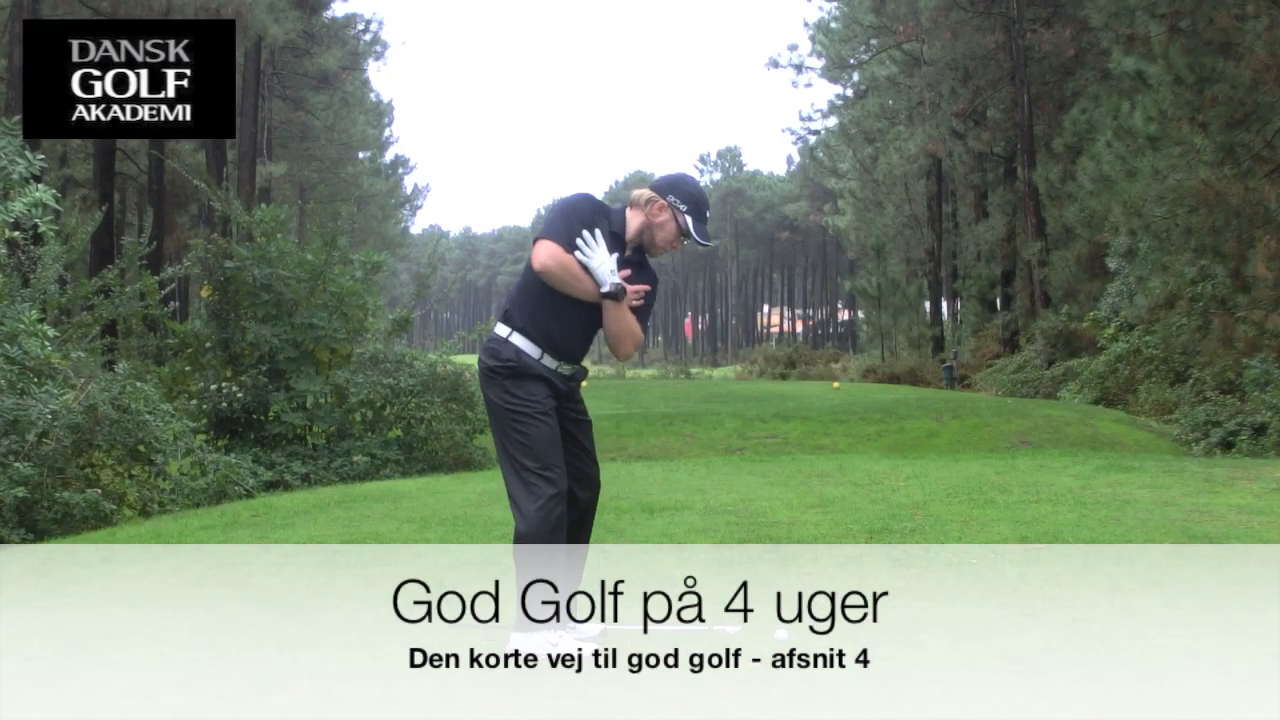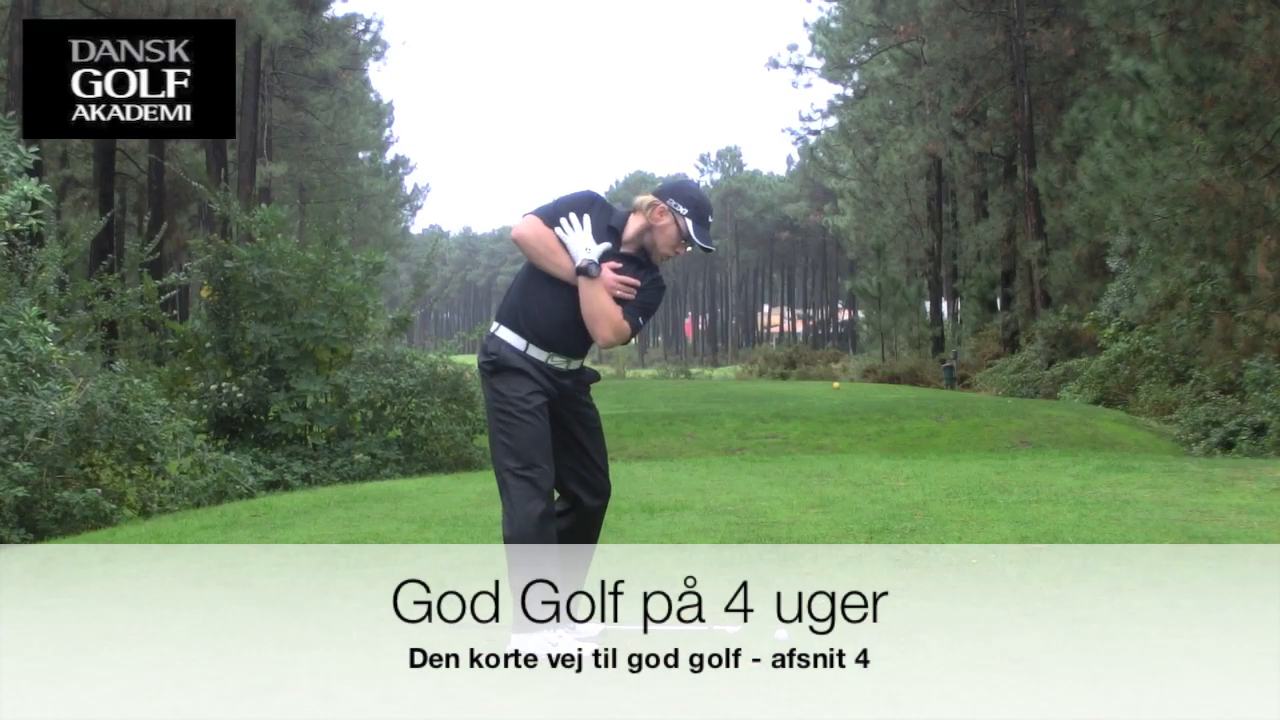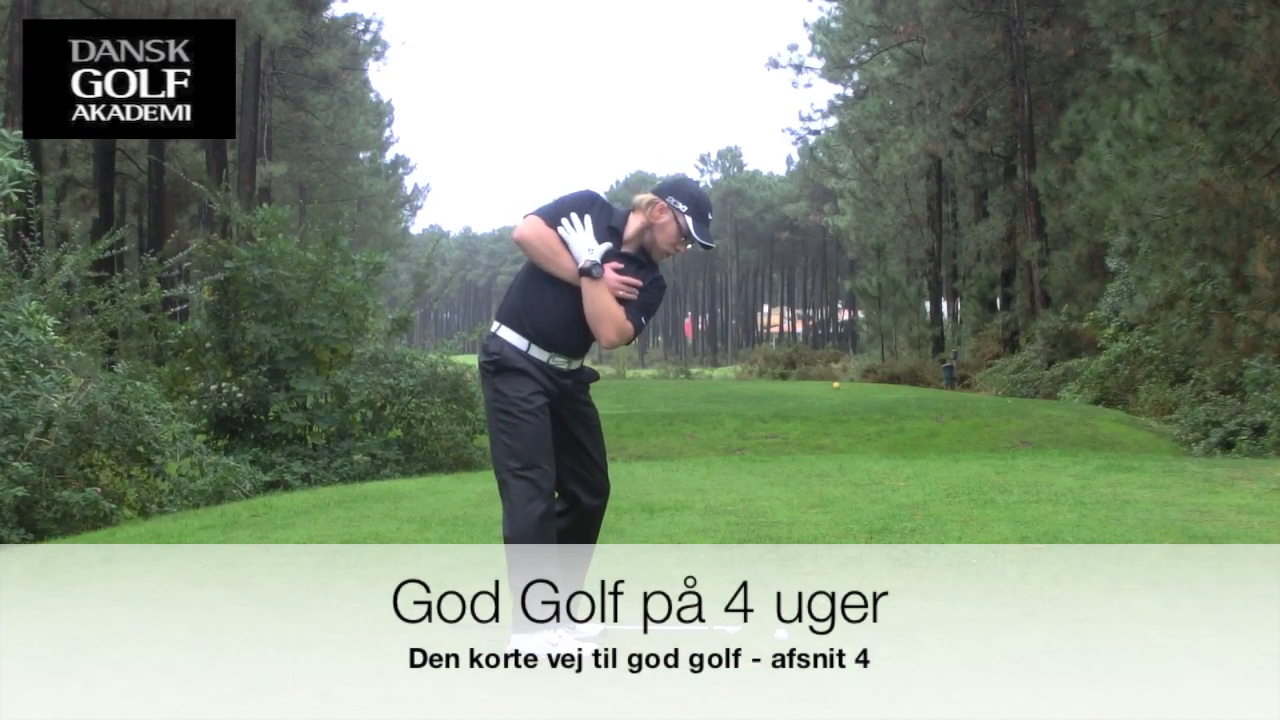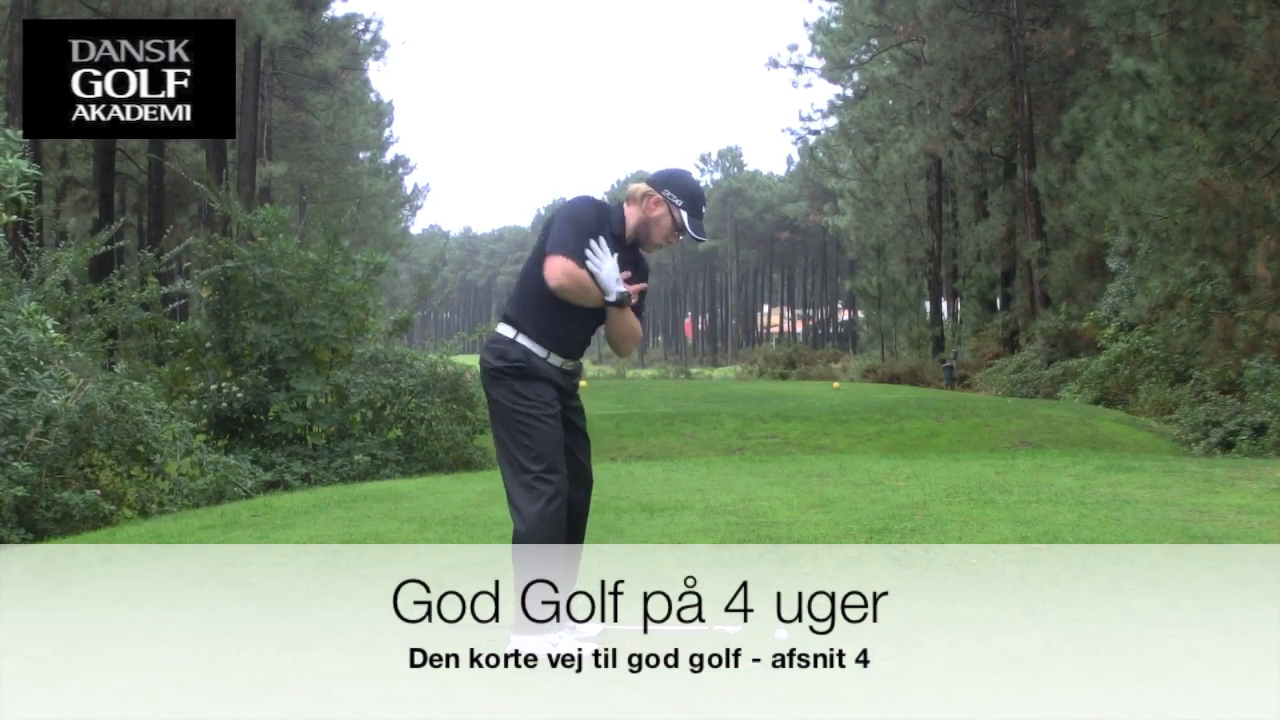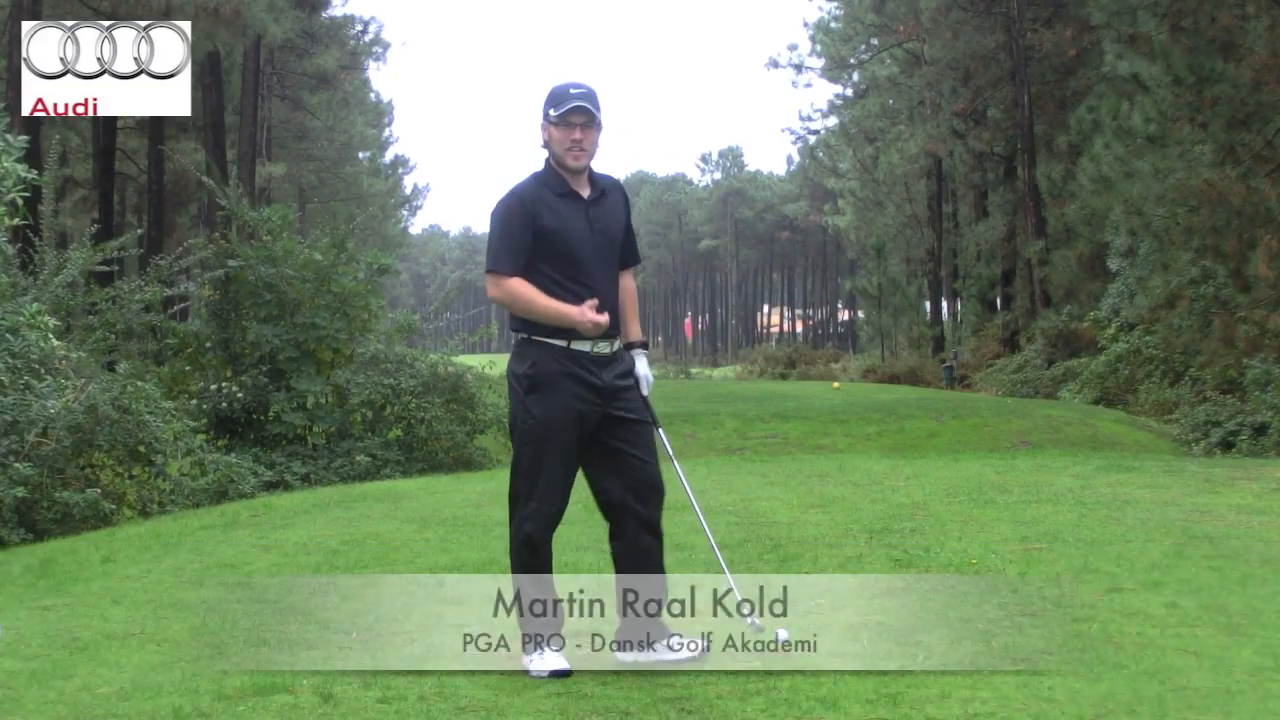
dt=1s
person 1, frame 1
left shoulder: (642, 276)
right shoulder: (585, 212)
left elbow: (624, 348)
right elbow: (544, 260)
left wrist: (610, 289)
right wrist: (603, 290)
left hip: (560, 377)
right hip: (515, 366)
left knee: (581, 489)
right knee: (543, 492)
left ankle: (557, 612)
right ankle: (532, 629)
person 1, frame 2
left shoulder: (649, 282)
right shoulder: (588, 208)
left elbow: (607, 333)
right elbow: (523, 231)
left wrist: (586, 264)
right wrist: (586, 274)
left hip: (566, 376)
right hip: (513, 362)
left knee: (591, 490)
right knee: (530, 489)
left ankle: (561, 606)
right ankle: (531, 626)
person 1, frame 3
left shoulder: (648, 282)
right shoulder: (588, 208)
left elbow: (611, 335)
right elbow: (525, 233)
left wrist: (590, 266)
right wrist: (588, 274)
left hip: (565, 376)
right hip: (513, 363)
left knee: (589, 492)
right knee: (531, 488)
left ankle: (562, 607)
right ankle: (530, 625)
person 1, frame 4
left shoulder: (634, 266)
right shoulder: (587, 214)
left elbow: (626, 344)
right elbow: (558, 276)
left wrist: (613, 295)
right wrist: (610, 294)
left hip: (558, 373)
right hip: (518, 364)
left knee: (574, 489)
right knee: (542, 489)
right ankle: (532, 626)
person 1, frame 5
left shoulder: (615, 196)
right shoulder: (523, 202)
right elbow: (501, 285)
left wrist: (636, 346)
right wrist: (572, 316)
left hip: (611, 367)
right hip: (548, 369)
left knee: (639, 499)
right knee: (539, 508)
left ankle: (639, 632)
right ankle: (538, 639)
